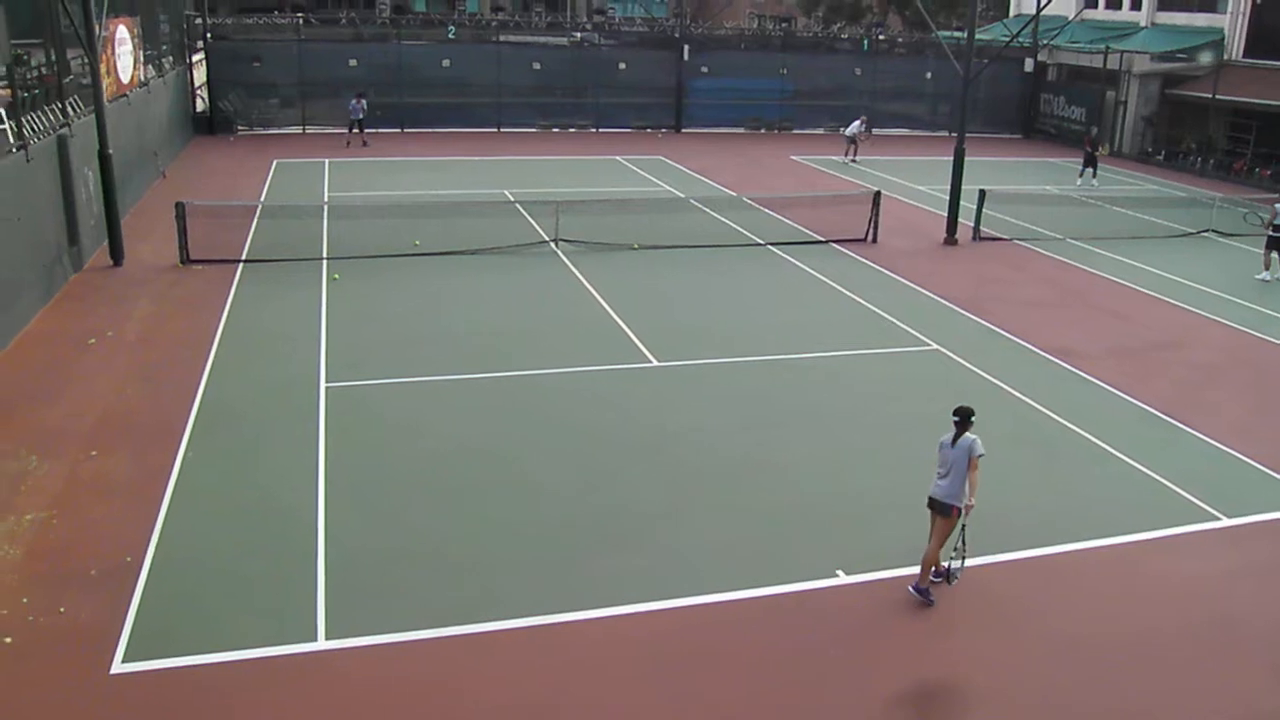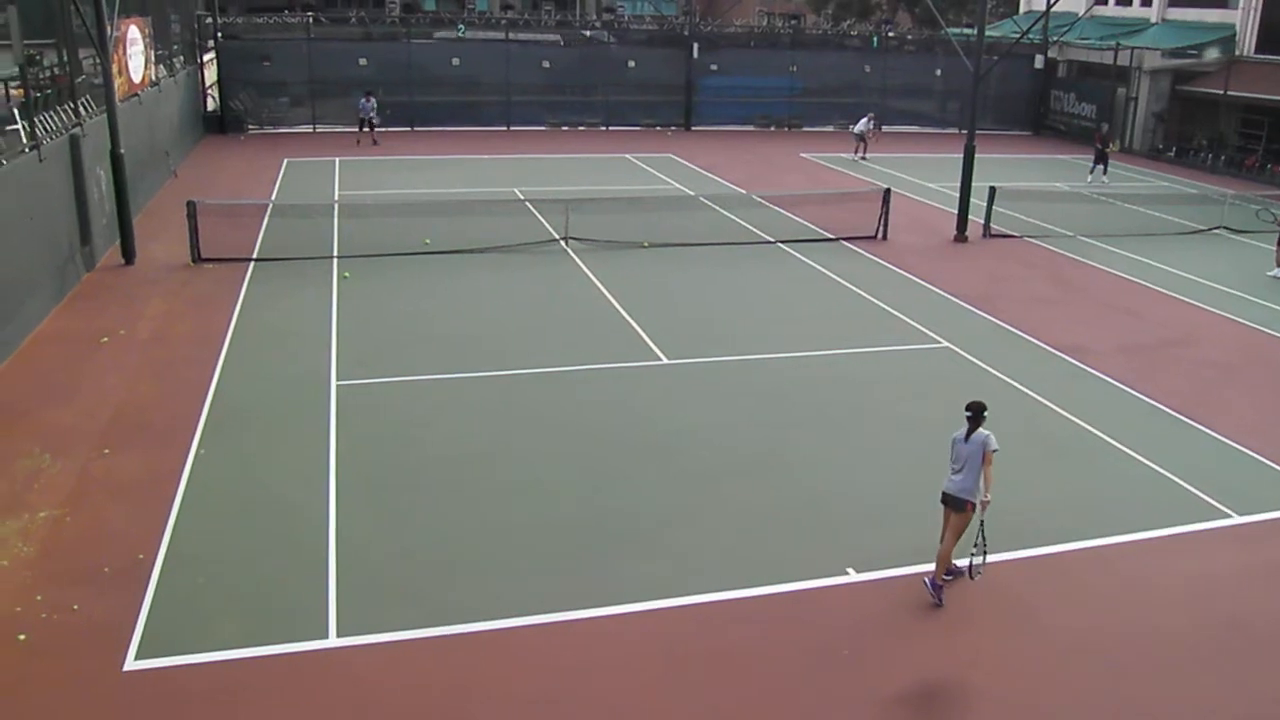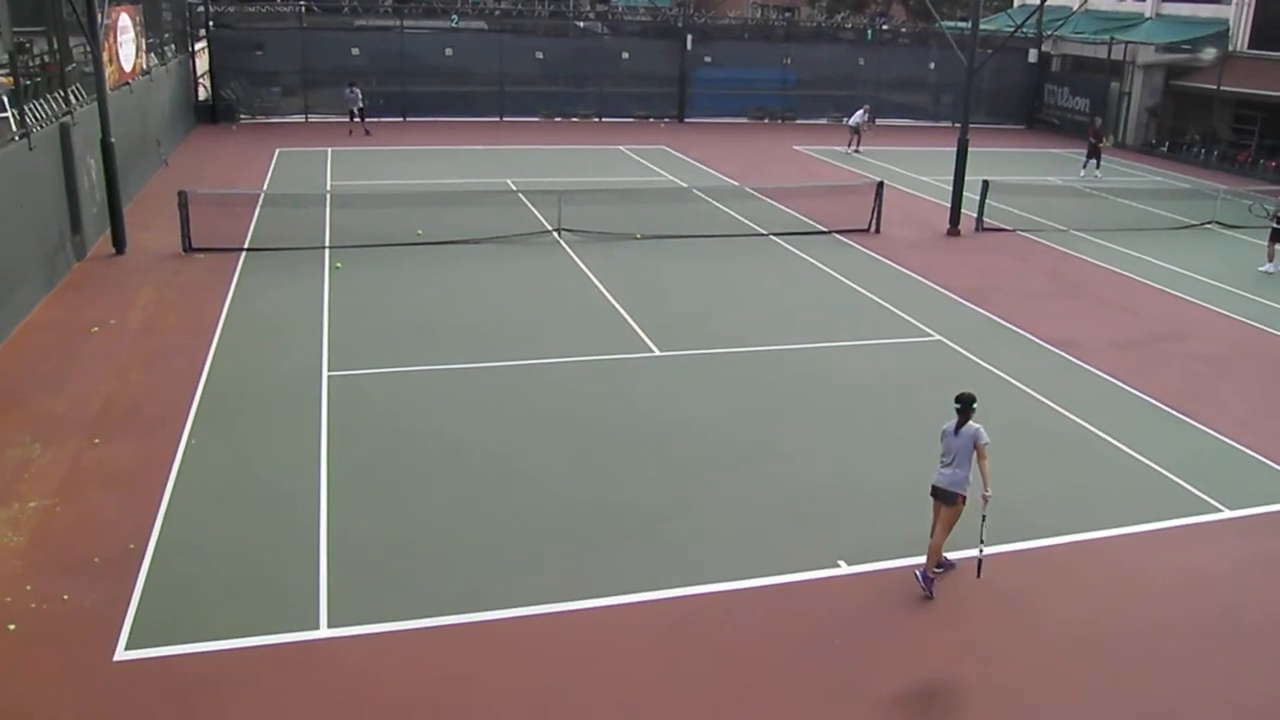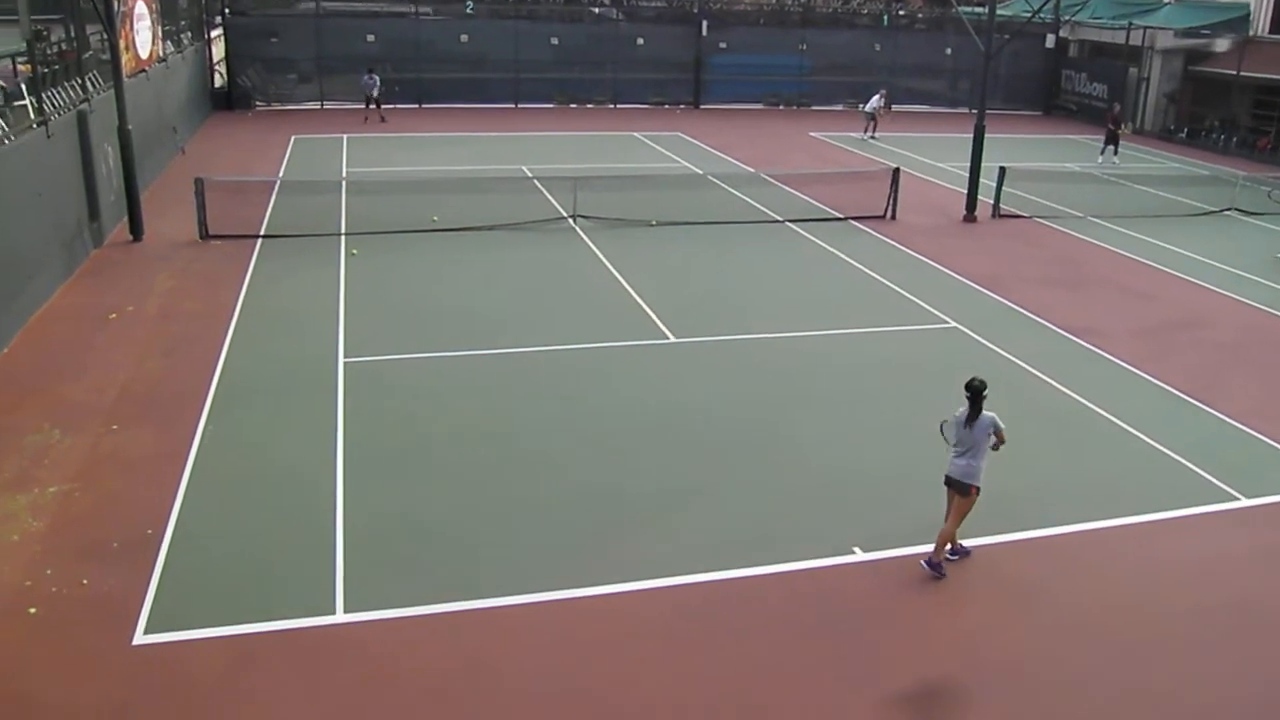
dt=0.5s
person 1, frame 1
left shoulder: (944, 440)
right shoulder: (973, 441)
right elbow: (973, 470)
right wrist: (971, 497)
left hip: (936, 494)
right hip: (952, 499)
left knee: (935, 538)
right knee: (936, 541)
left ankle: (938, 570)
right ankle: (921, 584)
person 1, frame 2
left shoulder: (957, 436)
right shoulder: (986, 437)
right elbow: (987, 465)
right wrist: (987, 492)
left hip: (949, 489)
right hip: (966, 495)
left knee: (947, 534)
right knee: (951, 537)
left ankle: (948, 568)
right ankle: (936, 580)
person 1, frame 3
left shoulder: (946, 428)
right shoulder: (976, 430)
right elbow: (982, 459)
right wrist: (986, 487)
left hip: (939, 482)
right hip: (956, 487)
left knee: (937, 526)
right knee: (941, 531)
left ankle: (938, 560)
right ankle: (927, 572)
person 1, frame 4
left shoulder: (958, 415)
right shoulder: (990, 418)
right elbow: (1002, 439)
right wrist: (994, 445)
left hip: (952, 471)
right hip: (970, 477)
left knee: (951, 515)
right knee: (954, 520)
left ankle: (954, 547)
right ankle: (934, 558)
